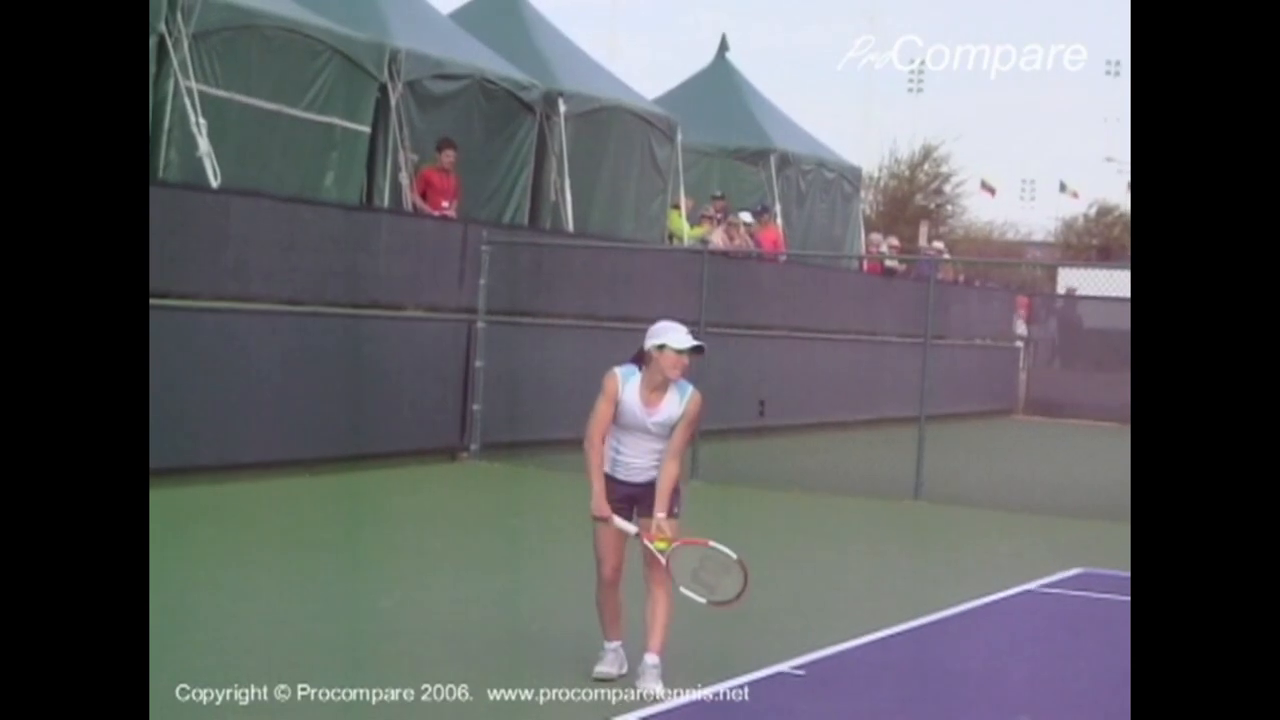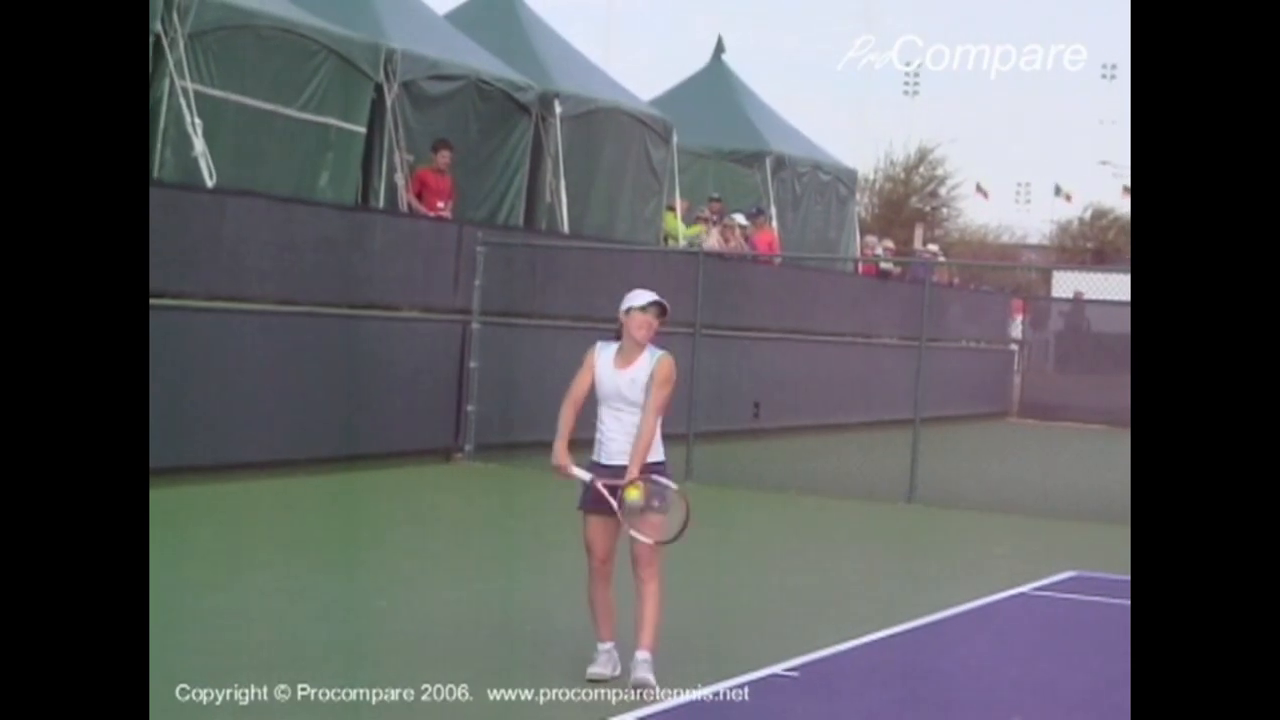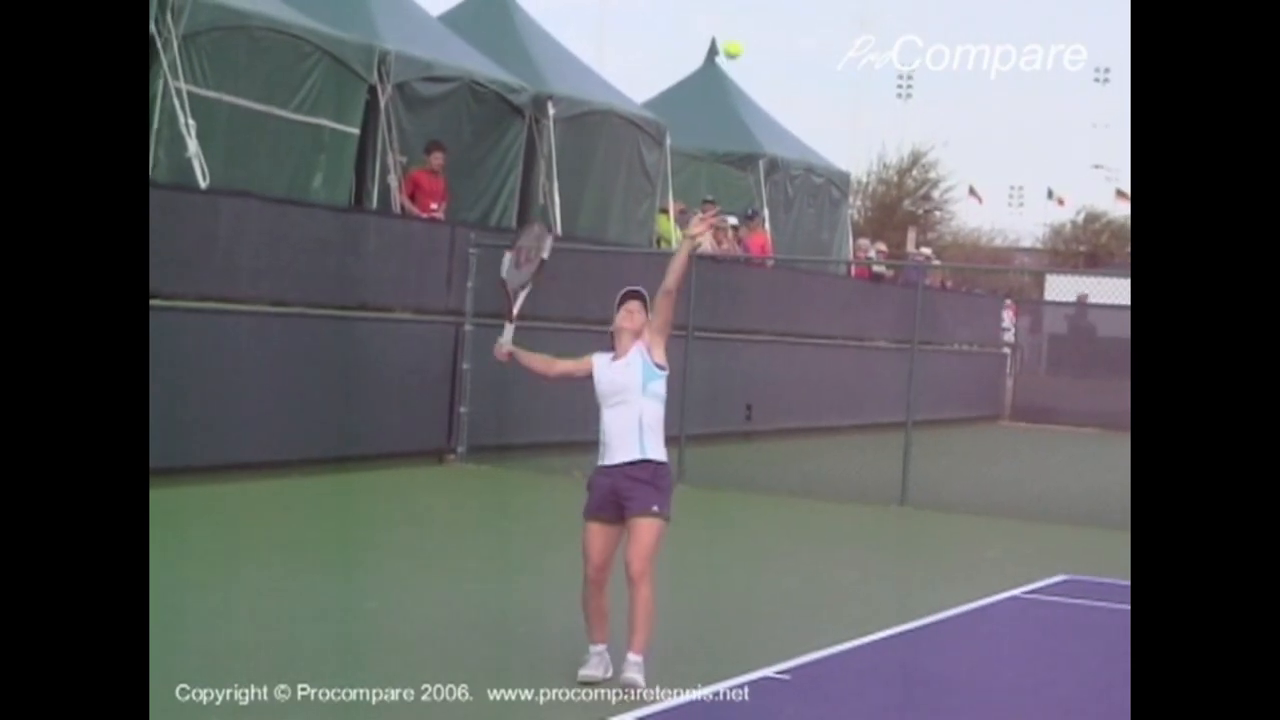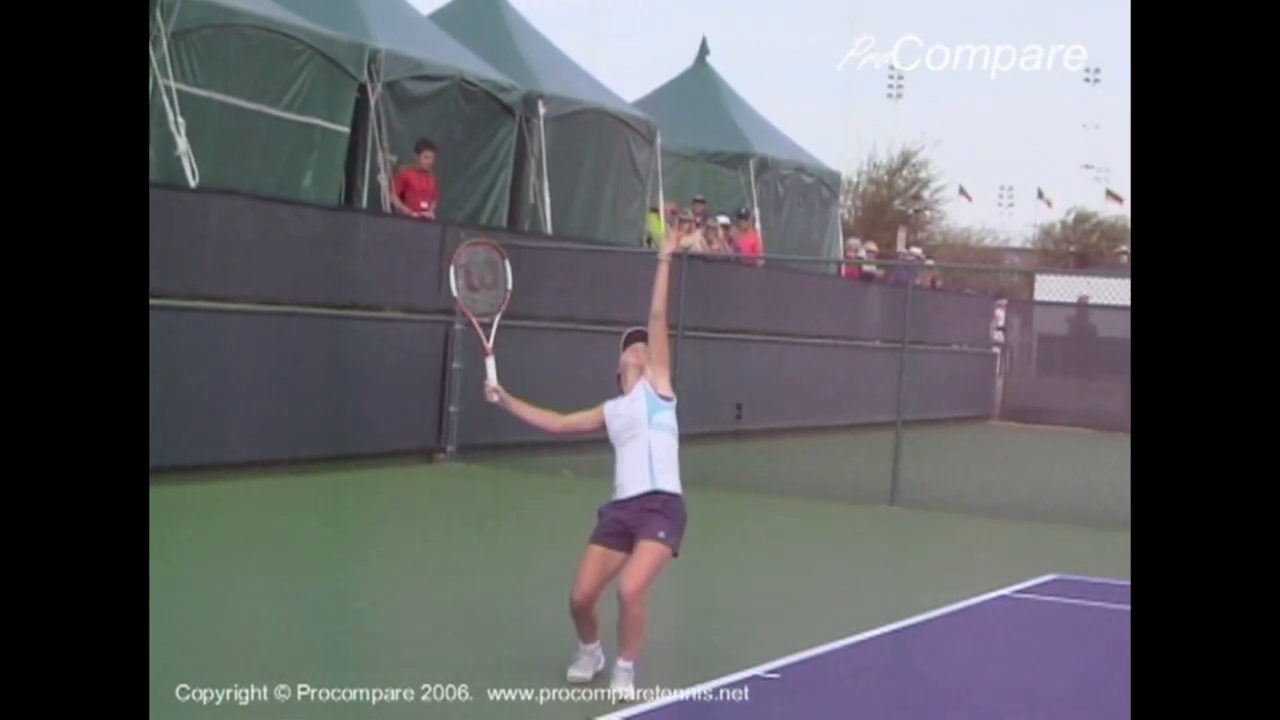
dt=0.4s
person 1, frame 1
left shoulder: (689, 399)
right shoulder: (617, 380)
left elbow: (672, 459)
right elbow: (594, 438)
left wrist: (660, 514)
right wrist: (598, 495)
left hip: (658, 485)
right hip: (613, 482)
left knee: (658, 571)
right knee: (608, 574)
left ankle: (651, 664)
right ankle: (613, 650)
person 1, frame 2
left shoulder: (662, 363)
right shoulder: (598, 354)
left elbow: (649, 420)
right elbow: (572, 402)
left wrist: (634, 472)
right wrist: (560, 447)
left hip: (645, 471)
right hip: (600, 470)
left knee: (646, 565)
right knee: (598, 564)
left ankle: (643, 659)
right ankle: (606, 651)
person 1, frame 3
left shoulder: (652, 347)
right shoulder: (599, 364)
left elbow: (667, 292)
right elbow: (552, 366)
left wrist: (687, 245)
right wrist: (514, 353)
left hip: (648, 474)
right hip: (606, 475)
left knee: (638, 570)
right knee: (595, 574)
left ankle: (634, 662)
right ankle: (599, 653)
person 1, frame 4
left shoulder: (657, 385)
right shoulder: (611, 410)
left elbow: (658, 318)
right elbow: (556, 422)
left wrist: (664, 259)
right wrist: (503, 398)
left hip: (661, 507)
right hip: (619, 509)
left knee: (630, 591)
right knee: (581, 597)
left ankle: (625, 667)
right ankle: (590, 651)
